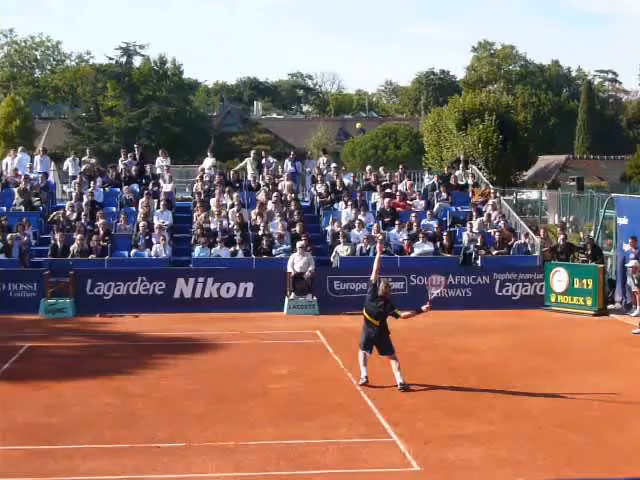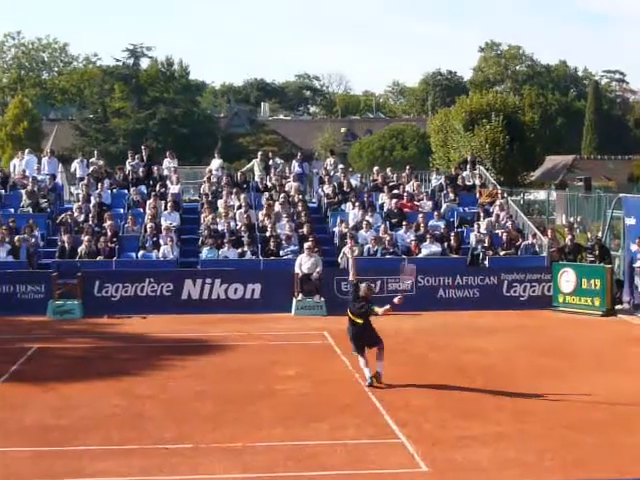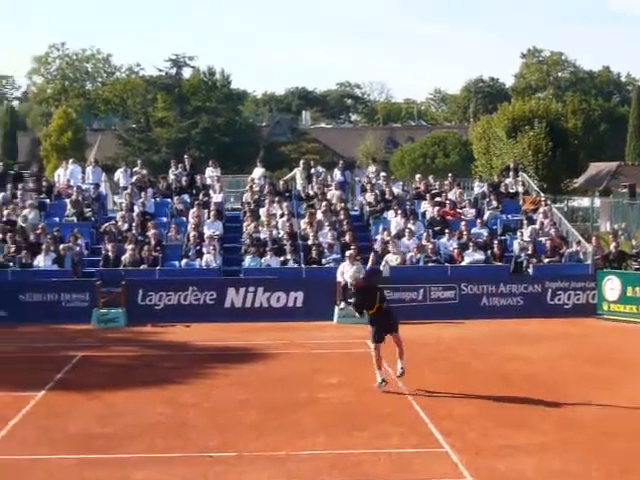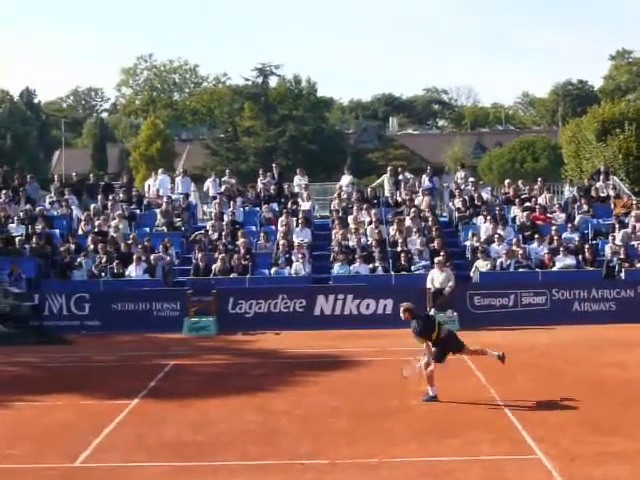
dt=0.3s
person 1, frame 1
left shoulder: (372, 293)
right shoulder: (387, 305)
left elbow: (375, 273)
right elbow: (403, 315)
left wrist: (378, 255)
right wrist: (421, 310)
left hip: (368, 331)
right hip: (381, 333)
left knee: (363, 352)
right knee: (392, 357)
left ankle: (364, 377)
right ankle: (400, 382)
person 1, frame 2
left shoulder: (354, 293)
right shoulder: (368, 304)
left elbow: (352, 274)
right elbow: (380, 312)
left wrist: (351, 257)
right wrist: (393, 303)
left hip: (354, 331)
right hip: (366, 330)
left knee: (361, 355)
right knee: (380, 346)
left ankle: (369, 377)
right ankle: (378, 372)
person 1, frame 3
left shoulder: (357, 300)
right shoulder: (370, 281)
left elbow: (360, 314)
right elbow: (378, 271)
left hip: (377, 320)
right hip: (388, 314)
left knee: (376, 349)
right knee: (397, 340)
left ankle: (381, 378)
right ankle: (400, 366)
person 1, frame 4
left shoulder: (416, 328)
right shoulder: (423, 317)
left elbow: (426, 345)
left wrist: (432, 363)
left hip: (442, 342)
right hip: (450, 335)
left knee: (426, 365)
right knee: (469, 351)
left ankle: (432, 394)
right ankle: (497, 355)
